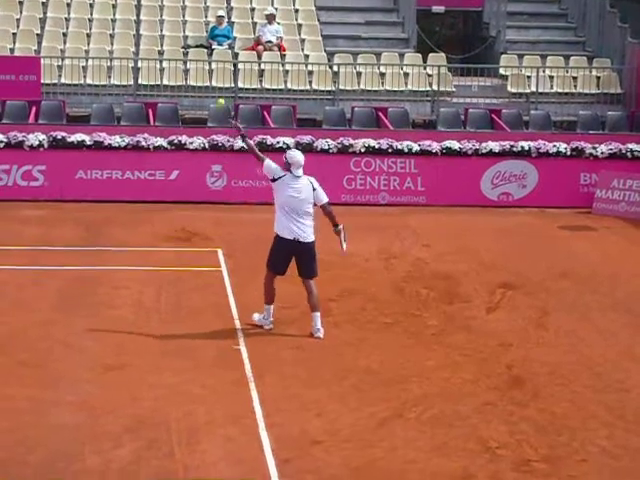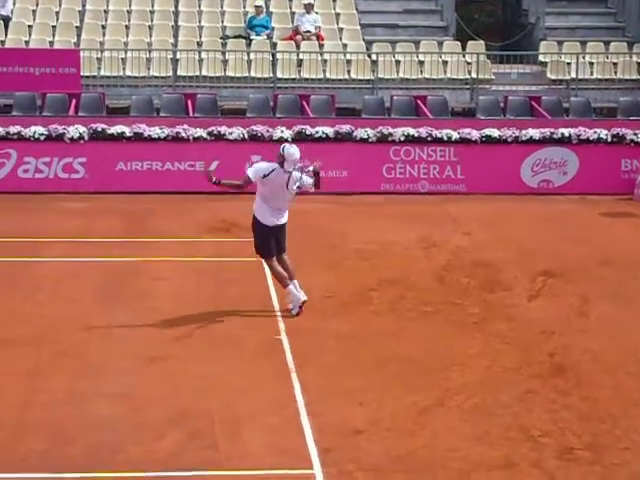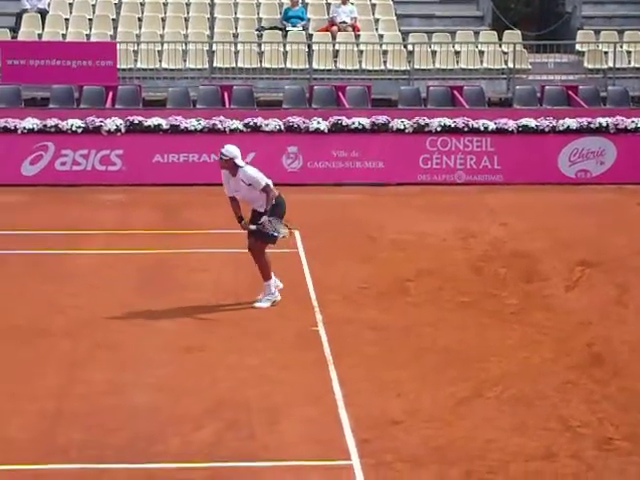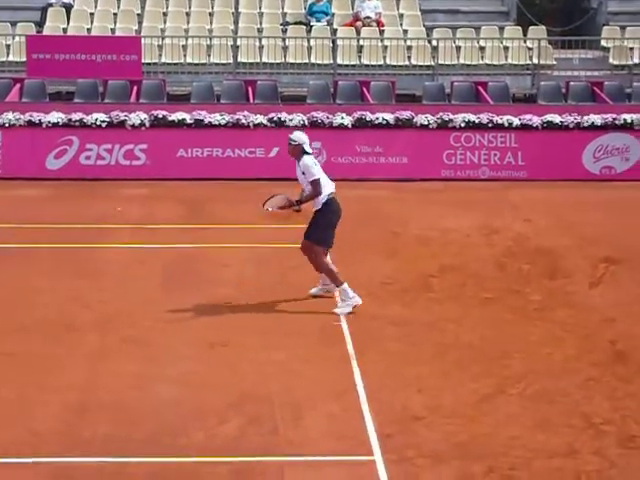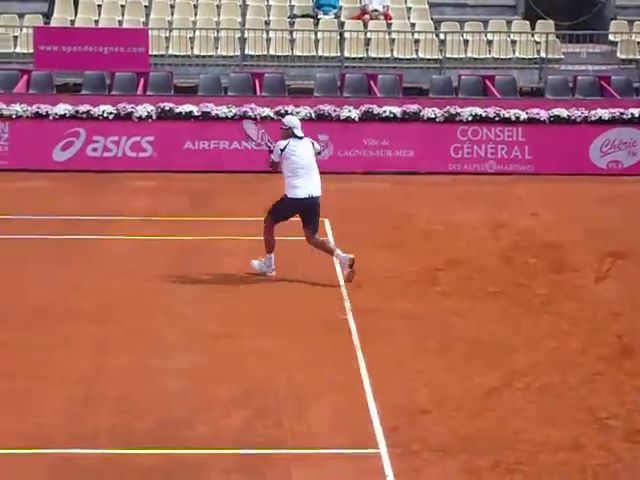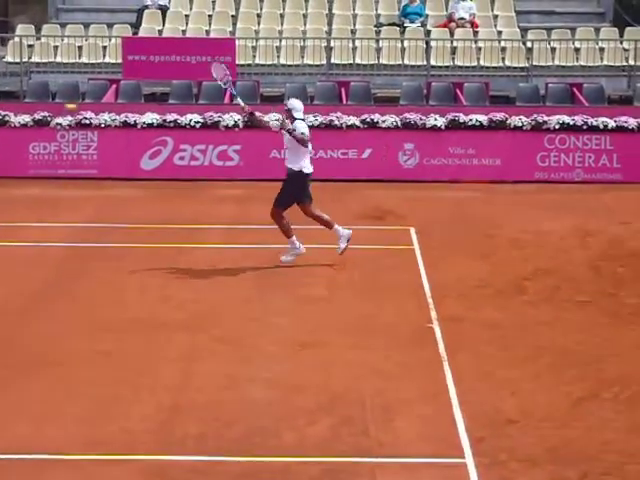
dt=0.7s
person 1, frame 1
left shoulder: (277, 176)
right shoulder: (311, 183)
left elbow: (257, 154)
right elbow: (326, 207)
left wrist: (242, 135)
right wrist: (337, 225)
left hip: (284, 238)
right hip: (306, 239)
left knee: (270, 276)
right knee: (308, 282)
left ankle: (267, 318)
right ankle: (317, 326)
person 1, frame 2
left shoulder: (266, 168)
right shoulder: (297, 177)
left elbow: (243, 185)
right elbow: (316, 186)
left wrist: (218, 182)
right wrist: (316, 174)
left hip: (263, 221)
right hip: (281, 221)
left knee: (271, 261)
right knee: (281, 256)
left ankle: (297, 296)
right ankle: (296, 292)
person 1, frame 3
left shoulder: (249, 173)
right shoulder: (225, 174)
left elbow: (270, 192)
right elbow: (233, 199)
left wrist: (267, 213)
right wrist: (240, 219)
left hip: (274, 206)
right hip: (259, 208)
left knee: (258, 247)
right knee: (253, 247)
left ankle: (271, 293)
right ankle: (272, 283)
person 1, frame 4
left shoulder: (307, 162)
right shoulder: (300, 162)
left elbow: (317, 191)
left wrist: (296, 203)
right wrist: (298, 201)
left hip: (328, 208)
right hip: (323, 209)
left knee: (319, 256)
right knee: (306, 248)
left ankle: (349, 297)
right ankle: (327, 284)
person 1, frame 5
left shoulder: (281, 145)
right shoulder: (309, 142)
left elbow: (274, 168)
right elbow: (319, 150)
left wrist: (273, 154)
left hip: (295, 196)
right hip: (314, 197)
left knee: (269, 222)
right knee: (312, 237)
left ankle: (268, 264)
right ankle: (343, 258)
person 1, frame 6
left shoulder: (299, 124)
right shoulder: (289, 124)
left elbow: (305, 141)
right elbow: (261, 122)
left wrist: (290, 131)
right wrist: (251, 114)
left hip: (298, 175)
right hip: (297, 174)
left knee: (276, 213)
right knee: (309, 211)
left ankle: (295, 247)
right ankle: (342, 234)
